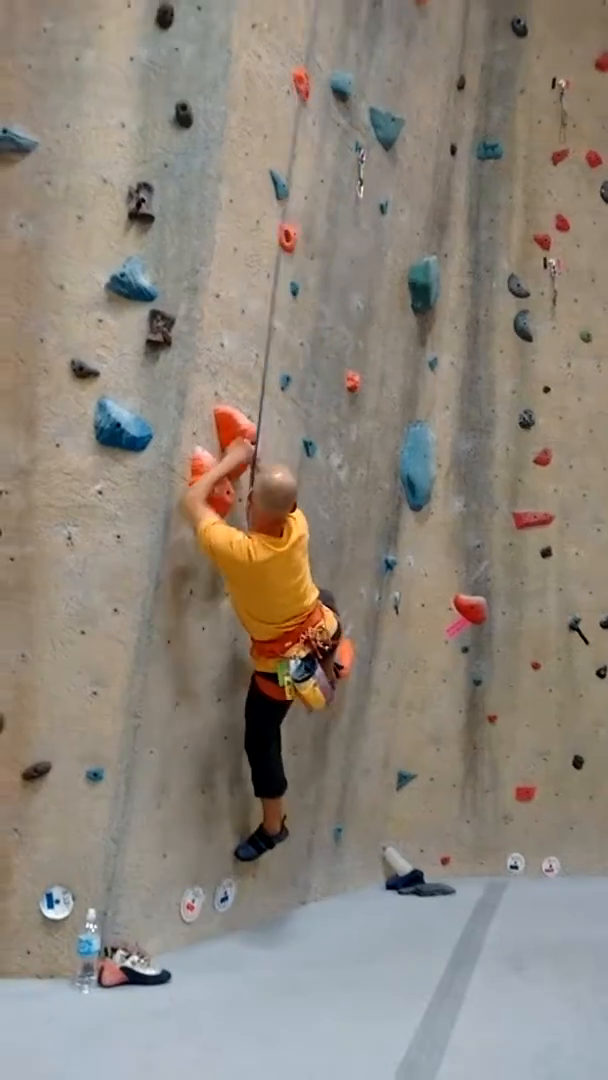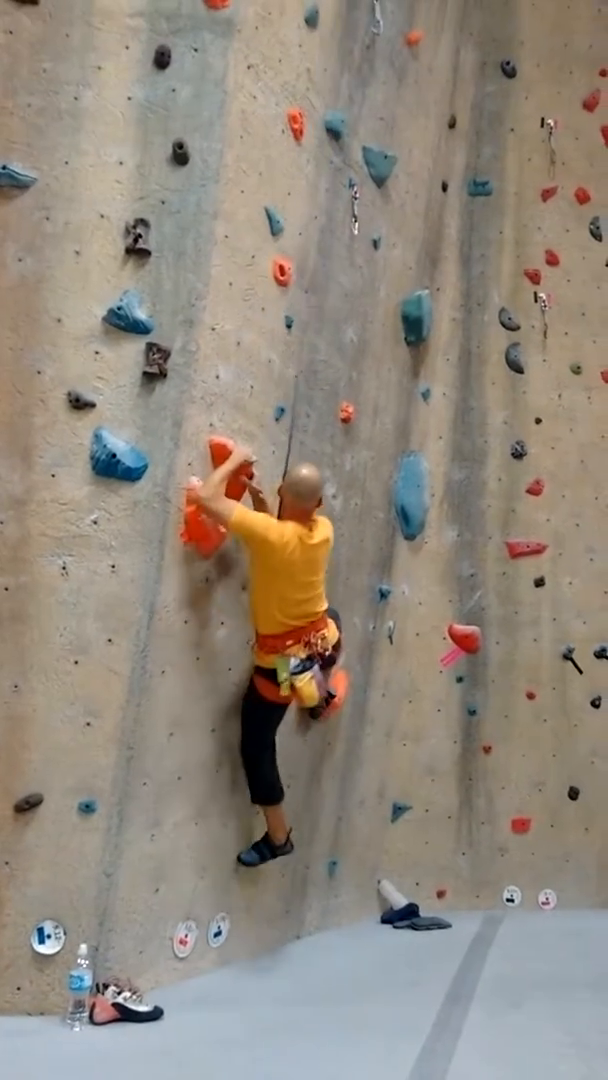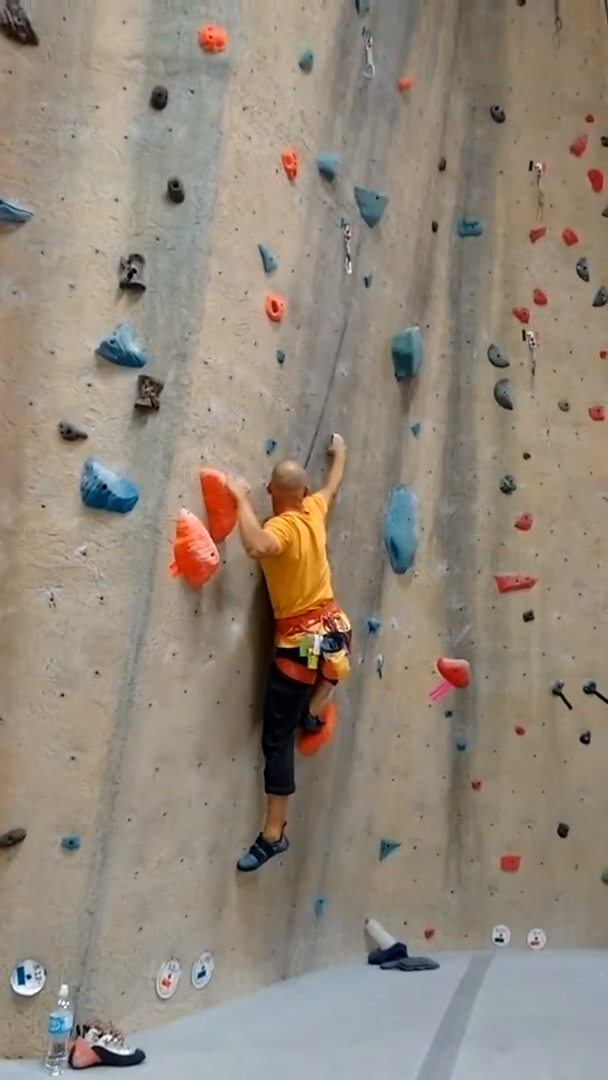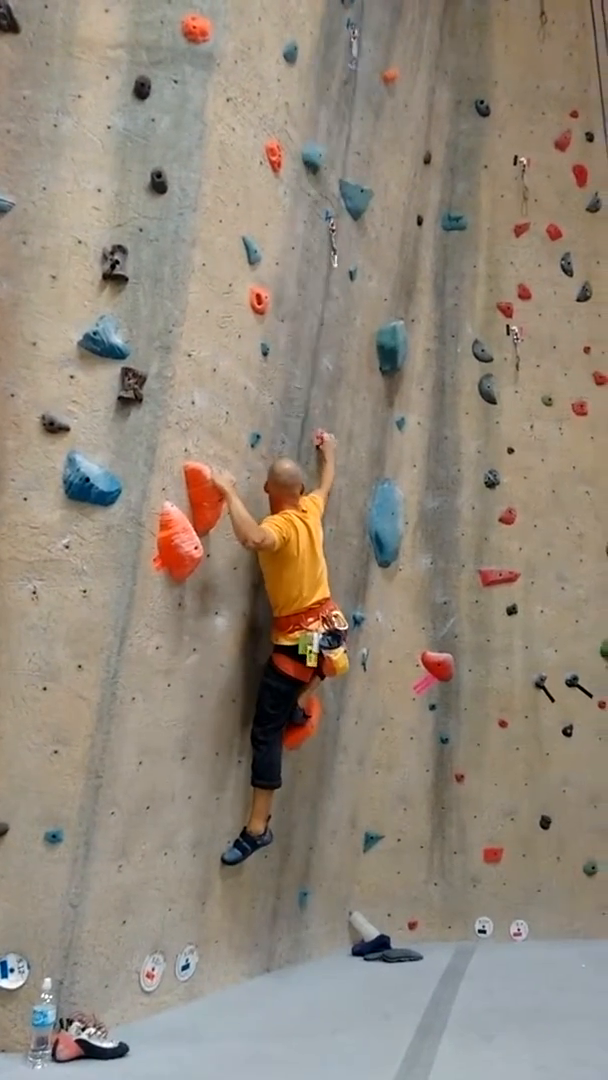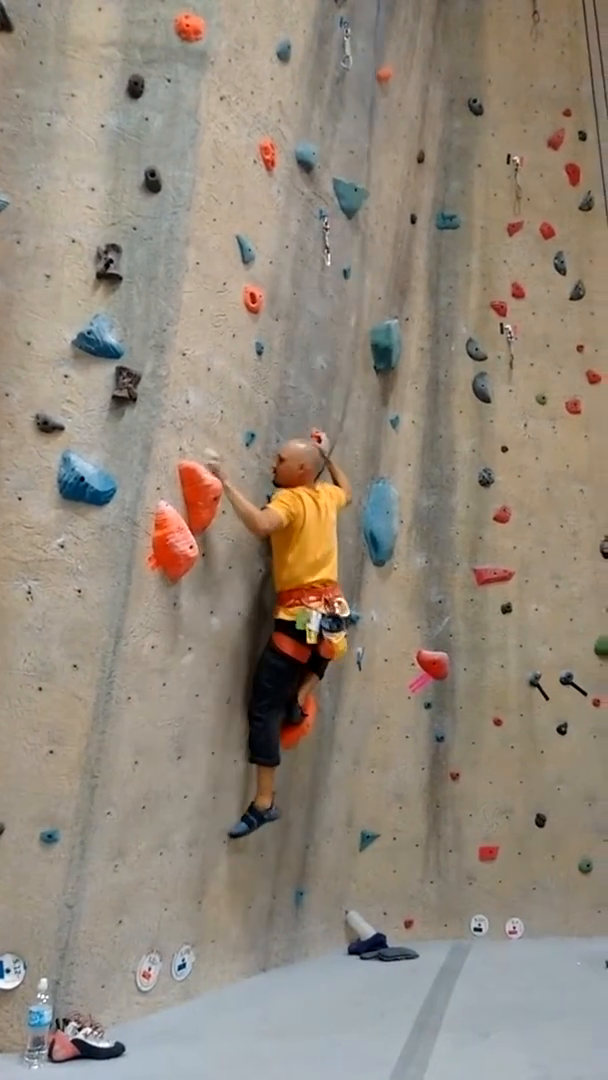
dt=0.7s
person 1, frame 1
left shoulder: (233, 549)
right shoulder: (298, 528)
left elbow: (191, 503)
right elbow: (281, 503)
left wrist: (229, 462)
right wrist: (258, 466)
left hip: (279, 660)
right hip: (323, 632)
left knee: (261, 742)
left ankle: (272, 828)
right ankle: (330, 670)
person 1, frame 2
left shoulder: (268, 530)
right shoulder: (324, 529)
left elbow: (202, 496)
left wrist: (234, 462)
right wrist: (264, 507)
left hip: (280, 659)
right hip: (323, 642)
left knee: (256, 748)
left ankle: (278, 836)
right ankle: (321, 695)
person 1, frame 3
left shoulder: (280, 527)
right shoulder: (314, 511)
left elbow: (256, 547)
right elbow: (334, 483)
left wrist: (241, 499)
right wrist: (339, 452)
left hip: (299, 641)
right hip: (332, 627)
left knee: (277, 737)
left ankle: (273, 833)
right ankle: (314, 711)
person 1, frame 4
left shoulder: (280, 525)
right shoulder: (311, 509)
left elbow: (252, 539)
right elbow: (327, 484)
left wrist: (229, 492)
right wrist: (328, 453)
left hip: (298, 636)
right hip: (329, 625)
left knee: (266, 731)
left ankle: (257, 828)
right ankle: (302, 704)
person 1, frame 5
left shoulder: (289, 500)
right shoulder: (327, 495)
left elbow: (259, 524)
right elbow: (348, 491)
left wrist: (227, 483)
right wrist: (328, 456)
left hip: (300, 615)
right hip: (331, 609)
left knee: (263, 707)
right knee: (320, 652)
left ankle: (264, 803)
right ankle: (299, 701)
